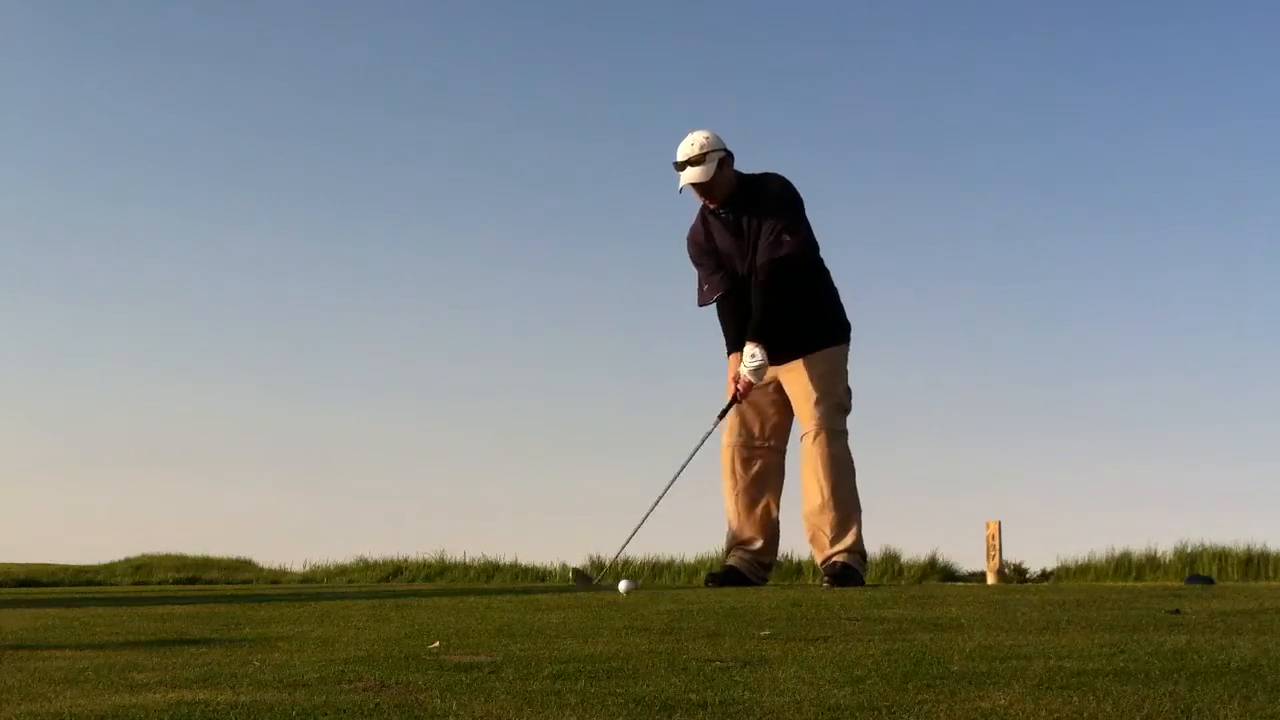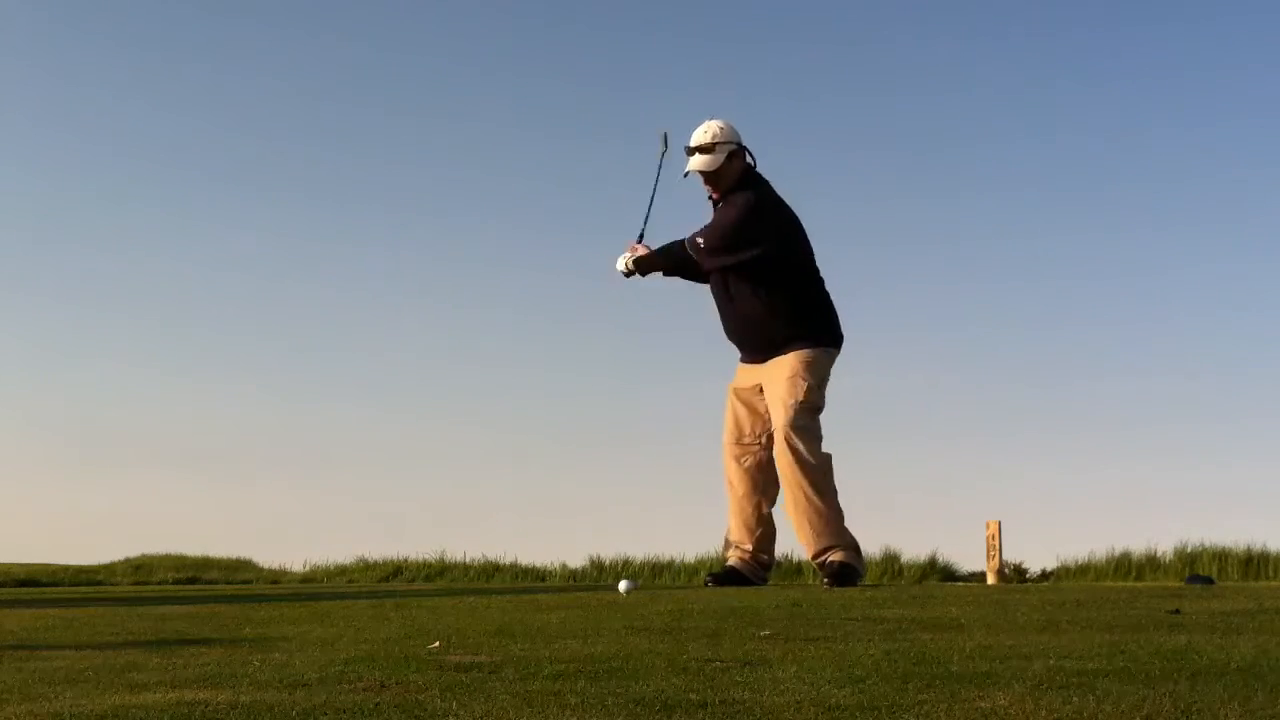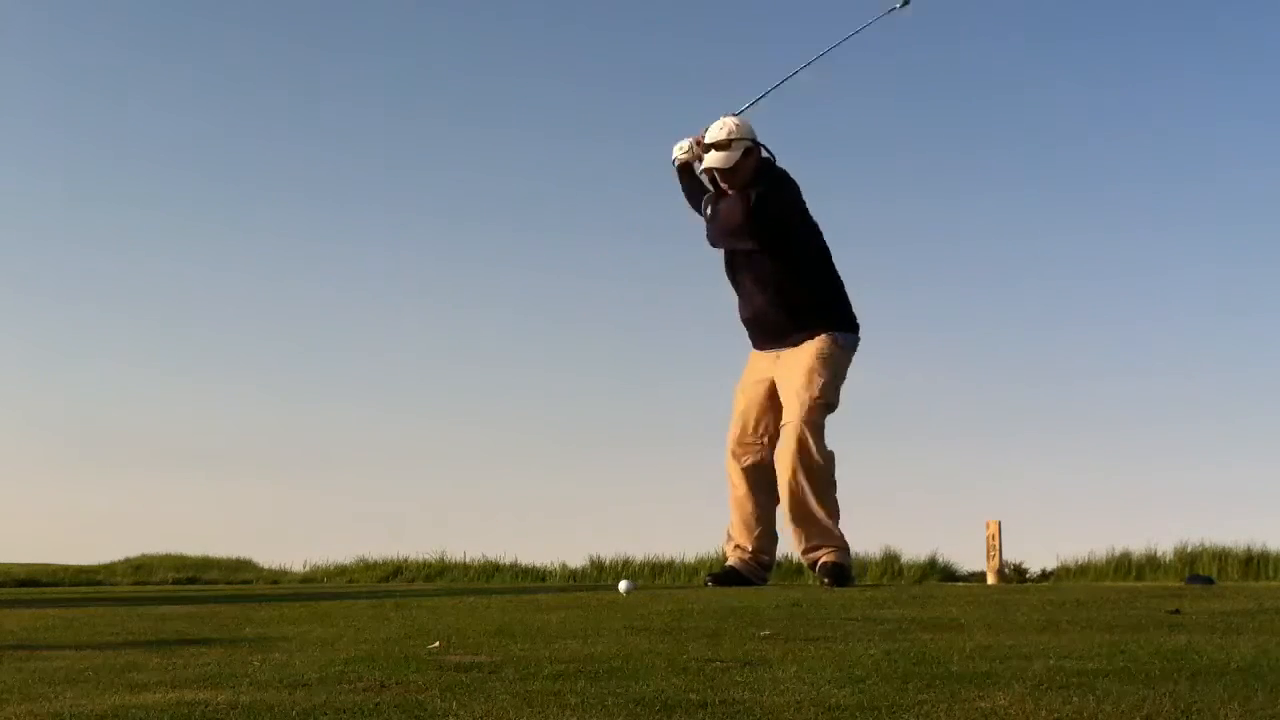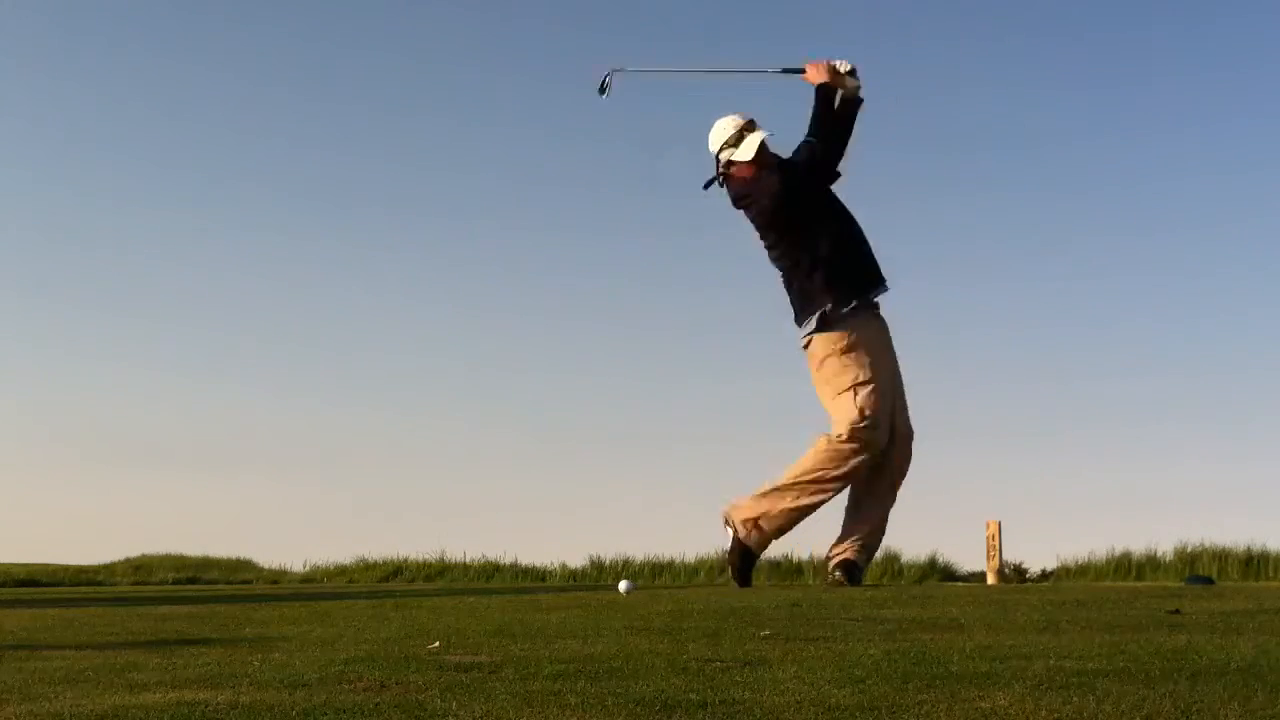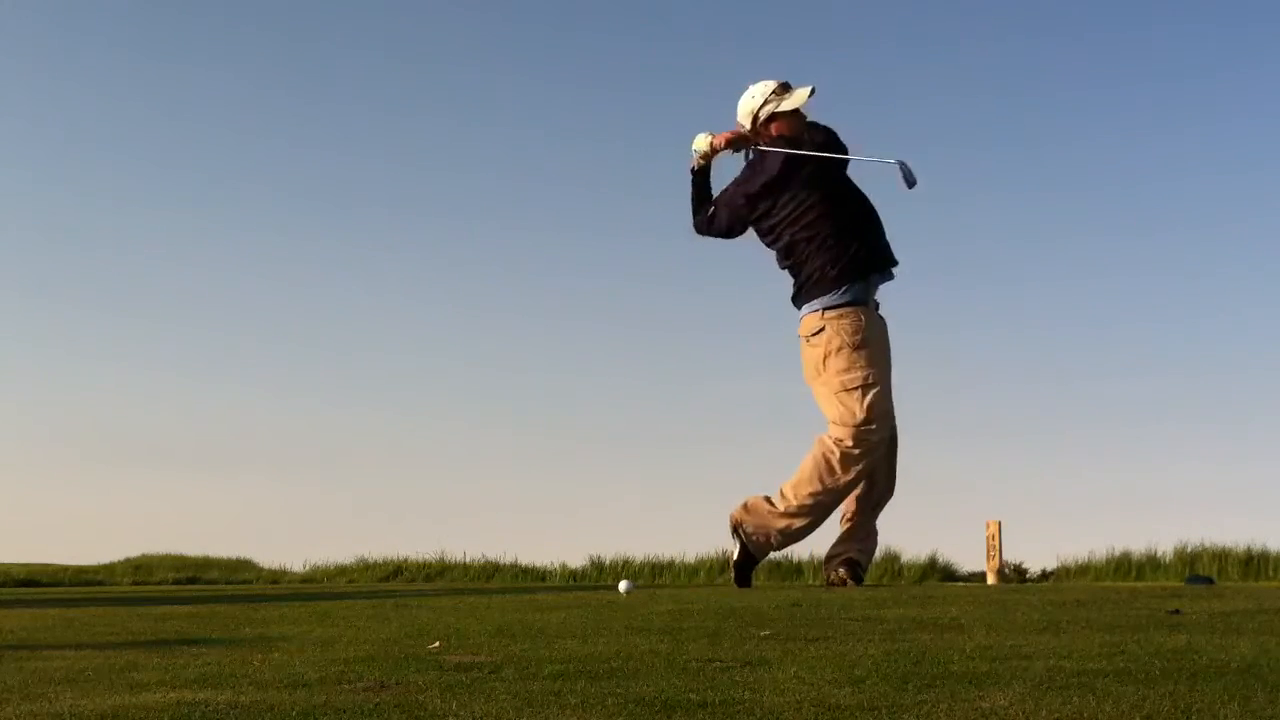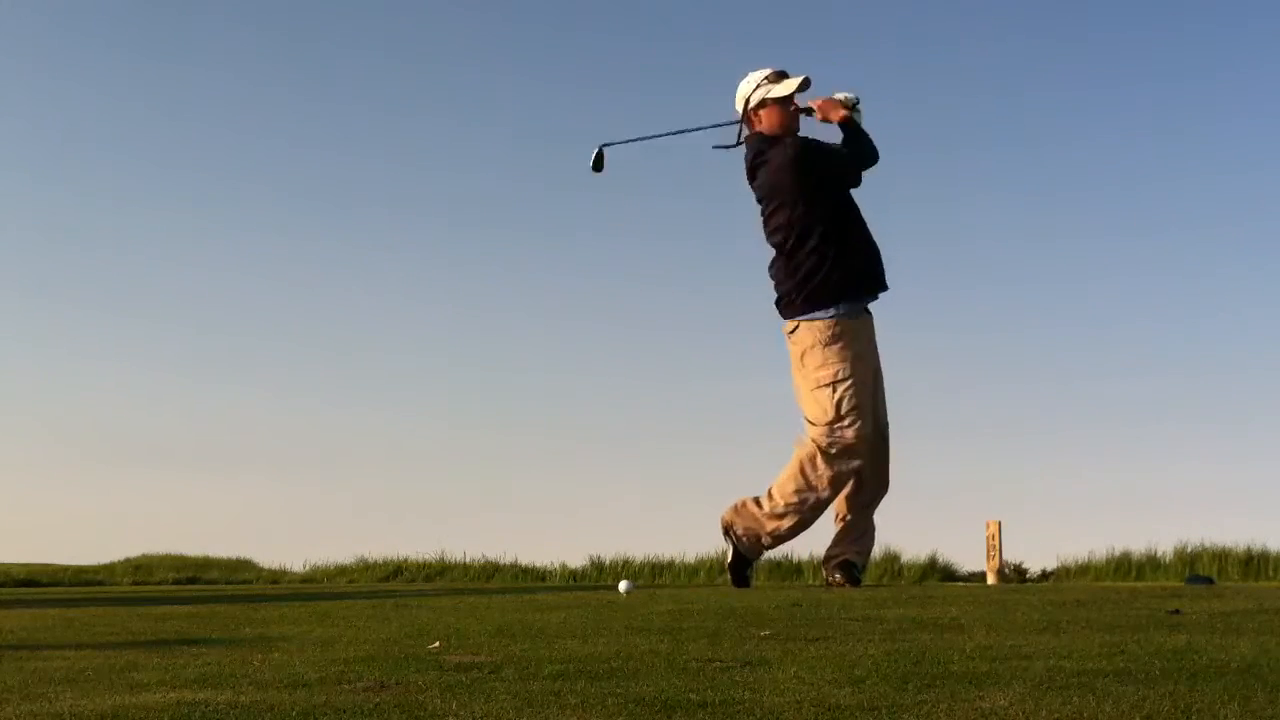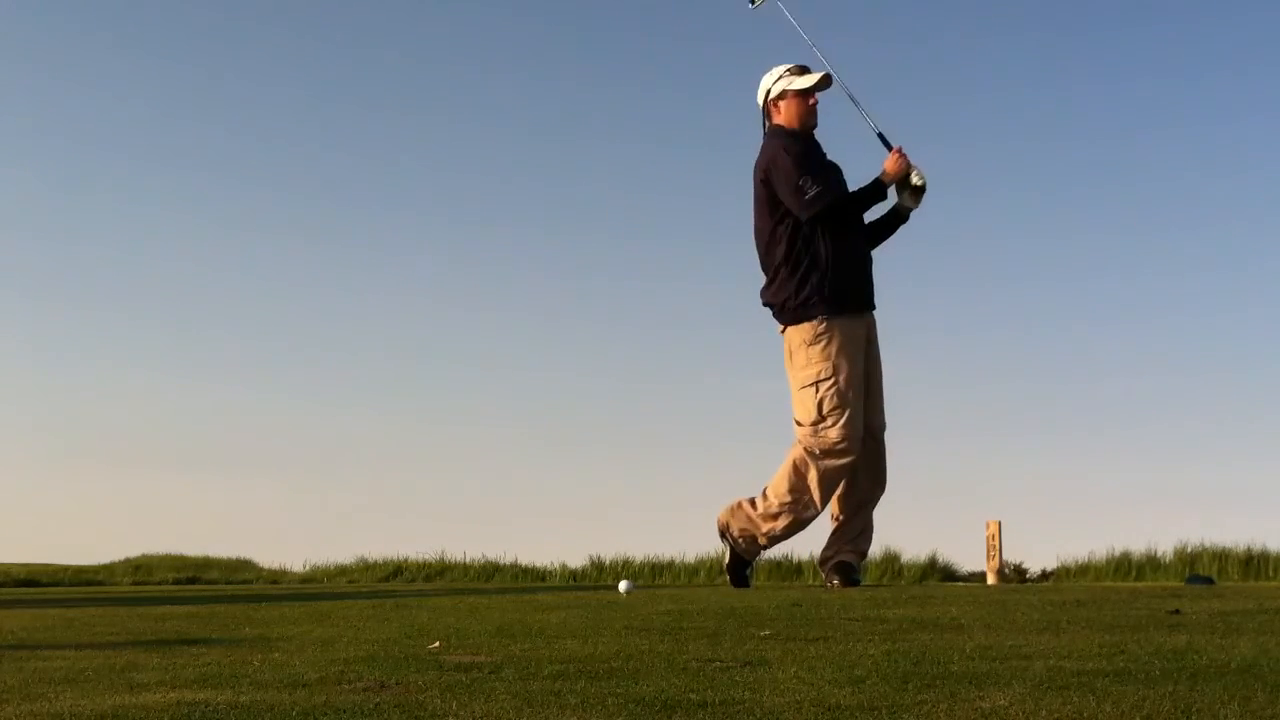
dt=0.4s
person 1, frame 1
left shoulder: (775, 194)
right shoulder: (700, 233)
left elbow: (772, 271)
right elbow: (726, 296)
left wrist: (756, 345)
right wrist: (741, 351)
left hip: (814, 341)
right hip: (755, 350)
left knee: (822, 437)
right knee: (743, 447)
left ankle: (842, 557)
right ankle: (749, 557)
person 1, frame 2
left shoulder: (754, 204)
right shoulder: (728, 202)
left elbow: (700, 253)
right elbow: (703, 264)
left wrist: (646, 259)
right wrist: (654, 259)
left hip: (800, 344)
right hip: (755, 351)
left knee: (792, 434)
right knee: (742, 447)
left ankle: (838, 556)
right ankle: (747, 559)
person 1, frame 3
left shoulder: (771, 195)
right shoulder: (742, 191)
left elbow: (719, 225)
right elbow: (714, 209)
left wrist: (698, 183)
right wrist: (689, 167)
left hip: (817, 336)
right hip: (771, 345)
left knee: (798, 437)
right knee: (745, 448)
left ankle: (827, 556)
right ankle: (749, 557)
person 1, frame 4
left shoulder: (774, 176)
right shoulder: (774, 191)
right elbow: (822, 155)
left wrist: (843, 89)
right wrist: (827, 87)
left hip: (861, 316)
right hip: (835, 329)
left knee: (892, 440)
right knee: (857, 434)
left ankle: (850, 555)
right ankle: (752, 522)
person 1, frame 5
left shoulder: (749, 184)
right shoulder: (812, 150)
left elbow: (705, 223)
left wrist: (701, 164)
right wrist: (747, 139)
left hip: (843, 312)
right hip: (840, 312)
left knee: (878, 440)
right knee: (857, 434)
left ankle: (850, 556)
right ankle: (758, 529)
person 1, frame 6
left shoulder: (772, 163)
right shoulder: (793, 155)
left elbow: (843, 168)
right elbow: (858, 161)
left wrist: (842, 115)
right wrist: (844, 120)
left hip: (847, 314)
right hip: (823, 318)
left knee: (870, 440)
right knee: (840, 437)
left ankle: (847, 557)
right ankle: (750, 530)
person 1, frame 7
left shoulder: (817, 162)
right shoulder: (781, 154)
left elbow: (852, 239)
right elbow: (824, 212)
left wrist: (901, 207)
right wrist: (883, 179)
left hip: (854, 314)
right hip: (816, 318)
left knee: (867, 442)
right knee: (830, 439)
left ankle: (844, 558)
right ankle: (745, 531)
